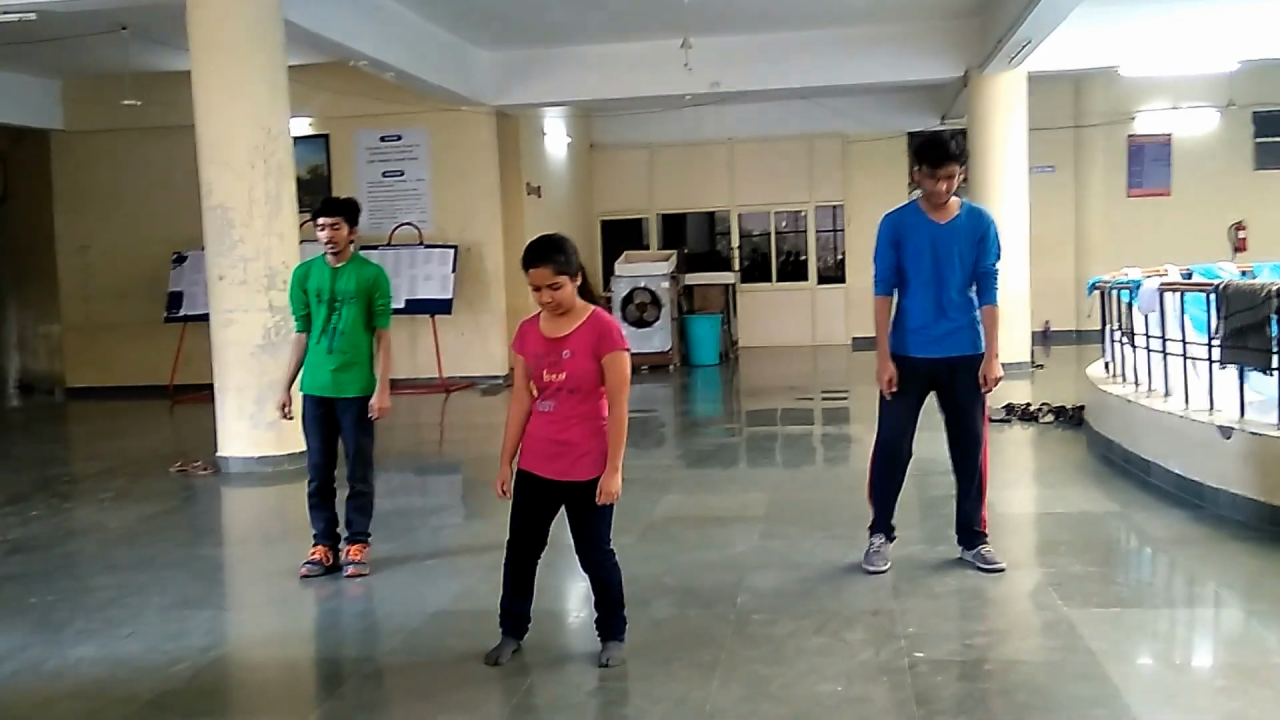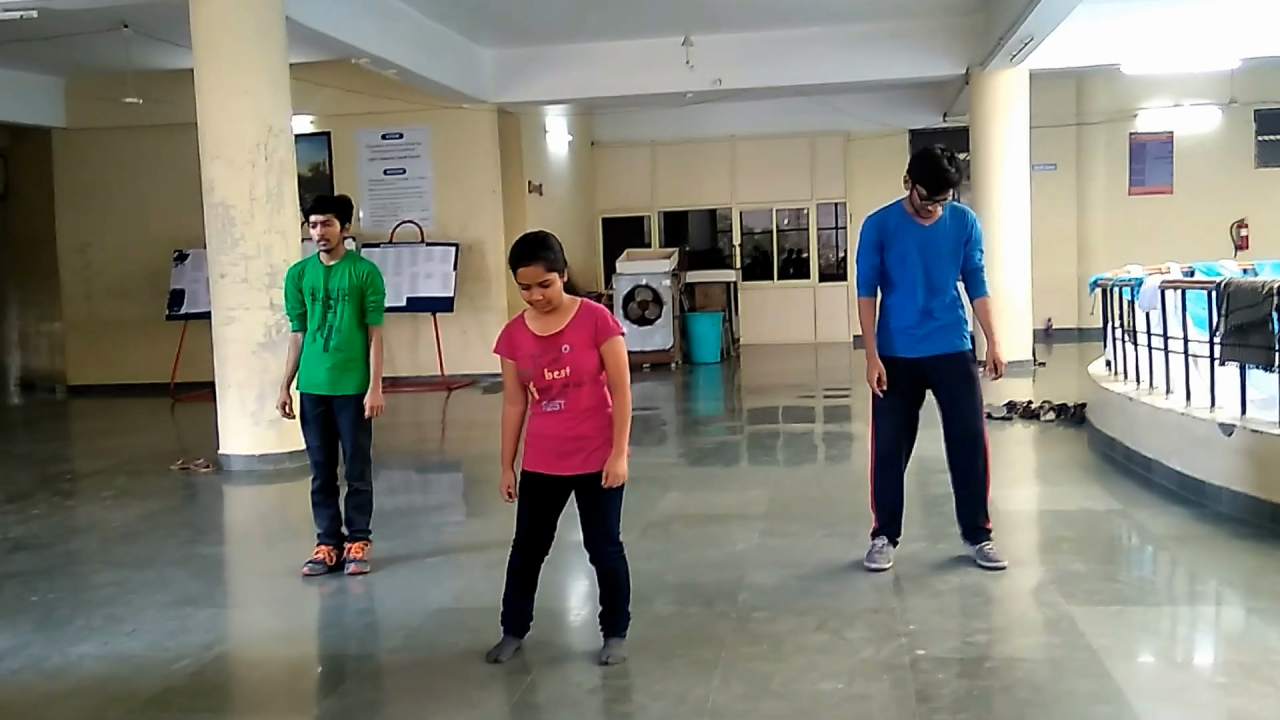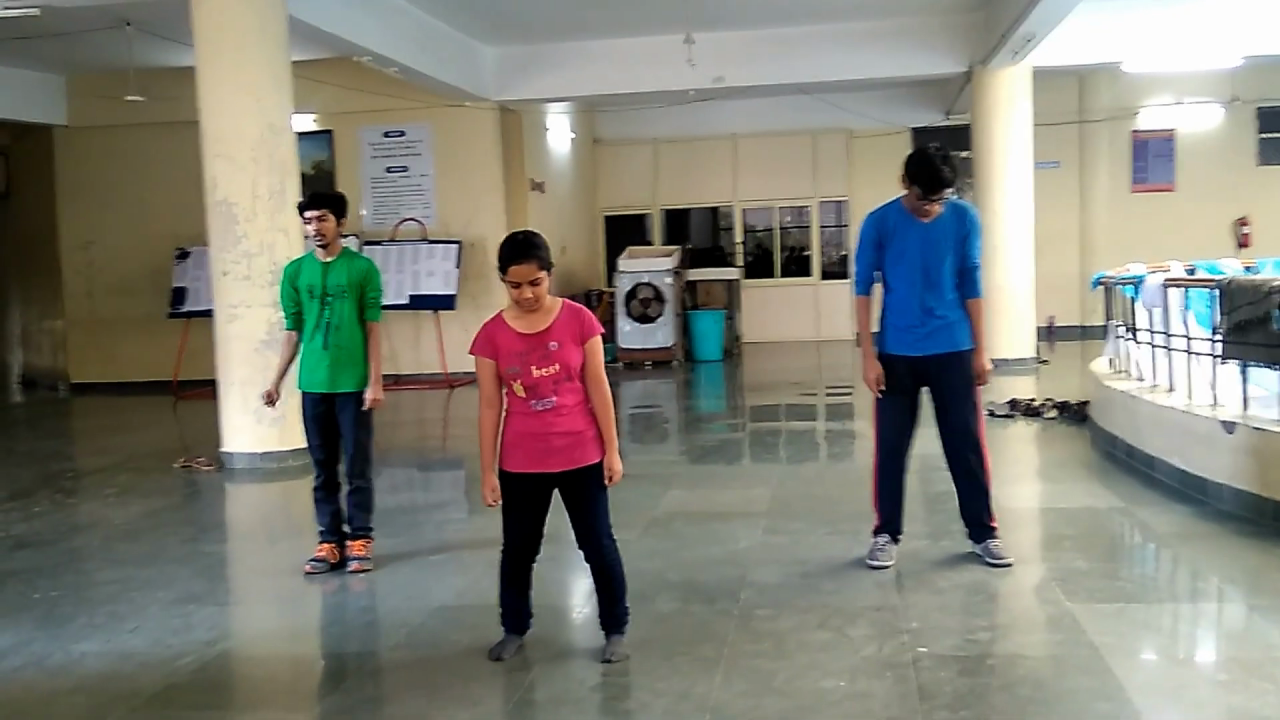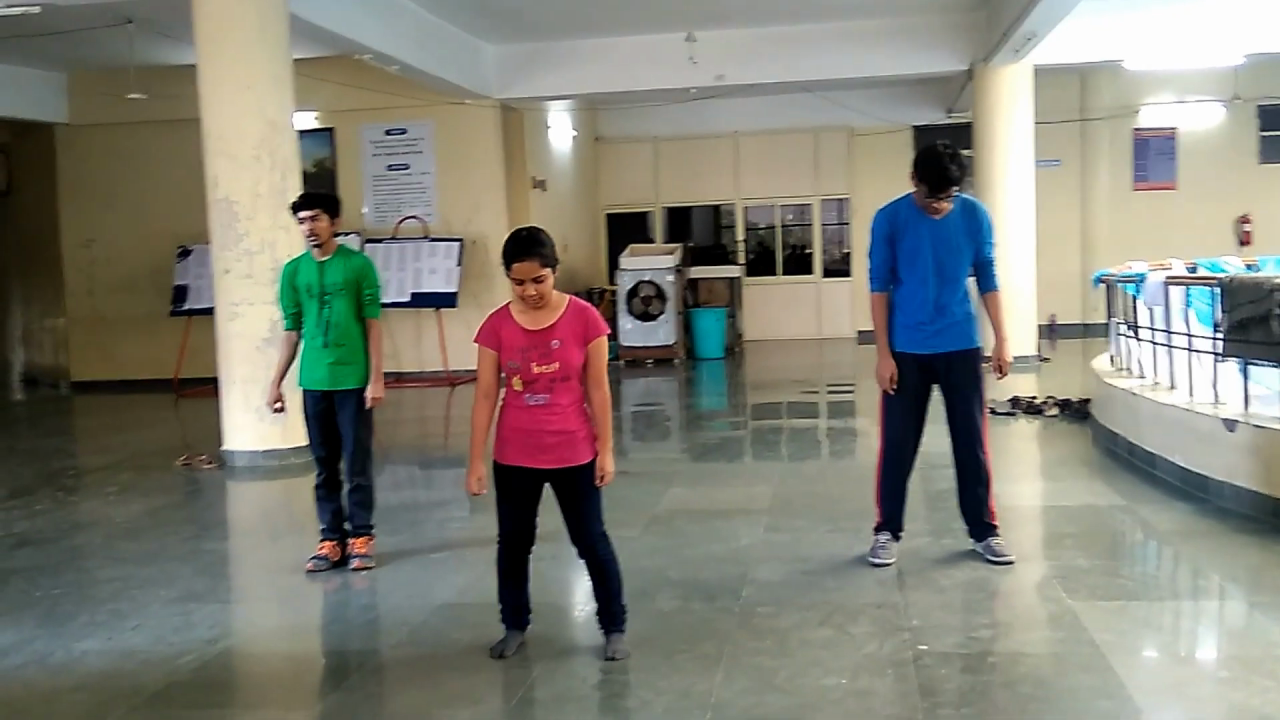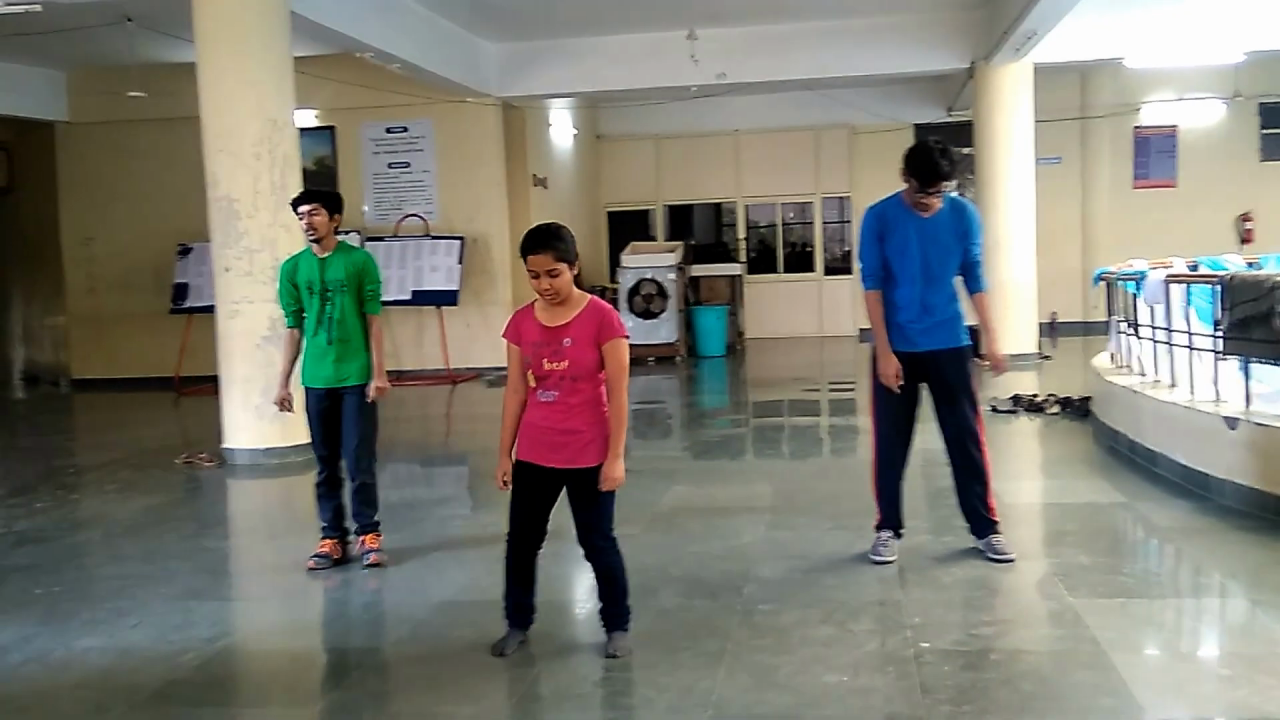
dt=0.3s
person 1, frame 1
left shoulder: (603, 329)
right shoulder: (527, 331)
left elbow: (618, 405)
right elbow: (520, 400)
left wrist: (613, 470)
right wrist: (505, 462)
left hip: (587, 468)
right hip: (534, 466)
left knee: (594, 554)
right knee: (520, 550)
left ankle: (613, 635)
right ankle: (512, 632)
person 1, frame 2
left shoulder: (596, 319)
right shoulder: (513, 334)
left elbow: (621, 390)
right elbow: (514, 403)
left wrist: (619, 453)
right wrist: (507, 465)
left hip: (595, 459)
right hip: (541, 464)
left knee: (604, 548)
right knee: (527, 548)
left ankle: (615, 633)
right ankle: (513, 631)
person 1, frame 3
left shoulder: (578, 319)
right shoulder: (491, 334)
left elbow: (597, 387)
right elbow: (490, 406)
left wrist: (612, 449)
right wrist: (487, 471)
left hip: (581, 457)
right hip: (521, 463)
left knee: (599, 545)
right knee: (518, 548)
left ankle: (615, 630)
right ankle: (514, 629)
person 1, frame 4
left shoulder: (583, 318)
right shoulder: (496, 326)
left elbow: (598, 389)
right elbow: (485, 396)
left wrist: (605, 451)
right wrist: (476, 461)
left hip: (574, 454)
right hip: (515, 457)
left knee: (592, 541)
right knee: (513, 543)
left ankle: (614, 628)
right ankle: (515, 626)
person 1, frame 5
left shoulder: (602, 317)
right shoulder: (521, 321)
left elbow: (617, 393)
right elbow: (516, 390)
left wrist: (615, 456)
right wrist: (505, 452)
left hip: (588, 455)
right hip: (534, 455)
left knee: (597, 542)
right knee: (521, 540)
left ankle: (617, 626)
right ankle: (518, 624)
person 2, frame 1
left shoulder: (980, 223)
right shoulder: (895, 224)
left elbow: (988, 291)
right elbow: (883, 291)
left wrist: (992, 355)
right wrist: (883, 356)
left hip: (964, 354)
right hip: (908, 354)
left knee: (970, 447)
right knee: (892, 444)
left ankle: (973, 538)
right ankle: (880, 533)
person 2, frame 2
left shoulder: (965, 222)
right shoulder: (879, 225)
left elbow: (976, 284)
right elbow: (866, 291)
left wrist: (993, 343)
right wrist: (871, 355)
left hip: (953, 350)
right hip: (896, 354)
left knee: (970, 441)
right knee: (889, 448)
left ankle: (977, 533)
right ankle: (884, 535)
person 2, frame 3
left shoulder: (965, 219)
right shoulder: (878, 223)
left elbow: (971, 285)
right elbow: (863, 289)
left wrist: (979, 348)
right wrist: (867, 355)
left hip: (953, 349)
right hip: (897, 352)
left knee: (967, 442)
right knee: (891, 445)
left ankle: (983, 532)
right ankle: (886, 533)
person 2, frame 4
left shoulder: (975, 215)
right shoulder: (890, 219)
left elbow: (987, 278)
right elbow: (879, 286)
left wrist: (1000, 340)
right wrist: (882, 353)
left hip: (961, 347)
right hip: (906, 349)
left knee: (971, 440)
right knee: (897, 442)
left ankle: (983, 530)
right ankle: (887, 530)
person 2, frame 5
left shoulder: (964, 215)
right shoulder: (878, 218)
left elbow: (974, 280)
right elbow: (872, 285)
left wrist: (989, 338)
right wrist: (885, 351)
left hip: (951, 345)
right hip: (896, 348)
left knee: (967, 437)
right knee: (890, 441)
left ankle: (985, 528)
right ankle: (888, 528)
person 3, frame 1
left shoulder: (372, 275)
right shoulder: (305, 274)
left elbow: (382, 337)
right elbow: (302, 335)
left wrist: (382, 388)
right wrist: (286, 387)
left hip: (357, 389)
right hip: (316, 388)
left knee: (359, 473)
right knee: (319, 473)
left ankle: (357, 544)
right ankle: (324, 544)
person 3, frame 2
left shoulder: (365, 272)
right shoulder: (298, 274)
left elbow: (375, 334)
right elbow: (298, 334)
left wrist: (375, 386)
right wrist: (285, 386)
left hip: (352, 387)
right hip: (313, 387)
left knee: (357, 470)
right knee: (322, 472)
left ankle: (358, 542)
right ankle: (328, 543)
person 3, frame 3
left shoulder: (362, 268)
right shoulder: (295, 272)
left elbow: (373, 329)
right elbow: (293, 331)
left wrist: (376, 381)
right wrist: (277, 381)
left hip: (353, 383)
right hip: (313, 384)
left knee: (357, 467)
right knee: (323, 468)
left ankle: (360, 539)
right ankle: (331, 541)
person 3, frame 4
left shoulder: (358, 265)
right shoulder: (293, 272)
left elbow: (372, 325)
right elbow: (292, 331)
left wrist: (377, 377)
right wrist: (277, 382)
left hip: (353, 380)
right hip: (314, 382)
left knee: (357, 464)
right knee: (325, 466)
left ankle: (361, 537)
right ankle: (332, 539)
person 3, frame 5
left shoulder: (359, 261)
right shoulder: (292, 269)
left elbow: (373, 321)
right elbow: (294, 329)
left wrist: (379, 372)
right wrist: (284, 382)
left hip: (356, 376)
right hip: (316, 379)
left knee: (360, 460)
right knee: (326, 463)
left ankle: (368, 534)
right ankle: (332, 538)
